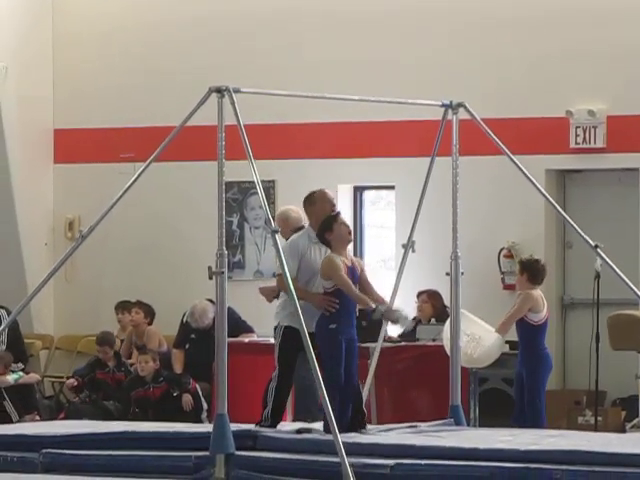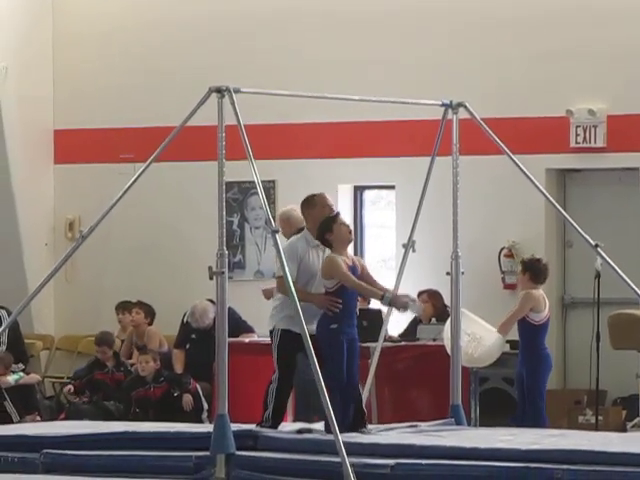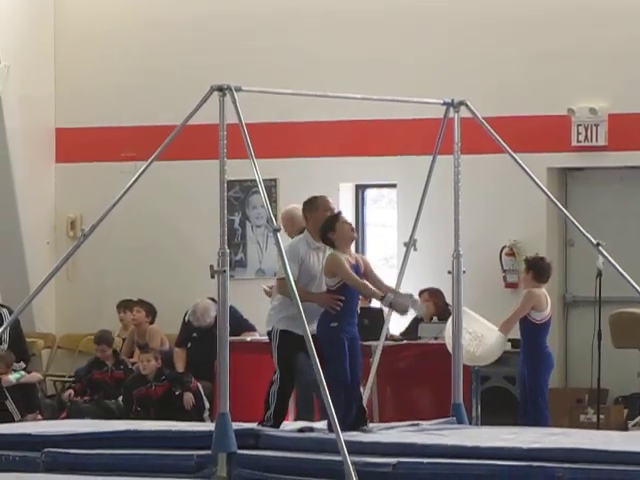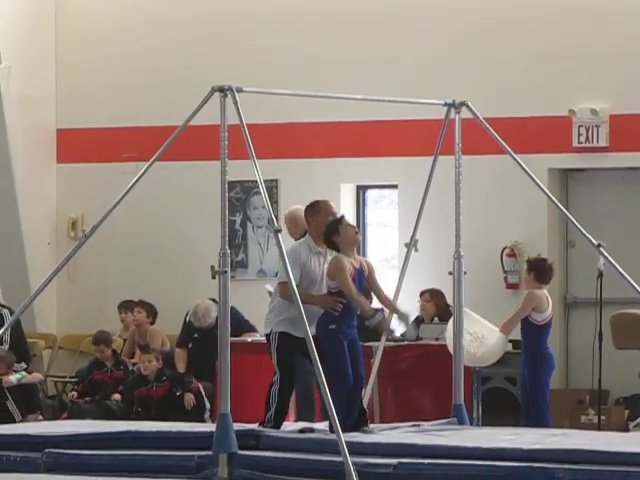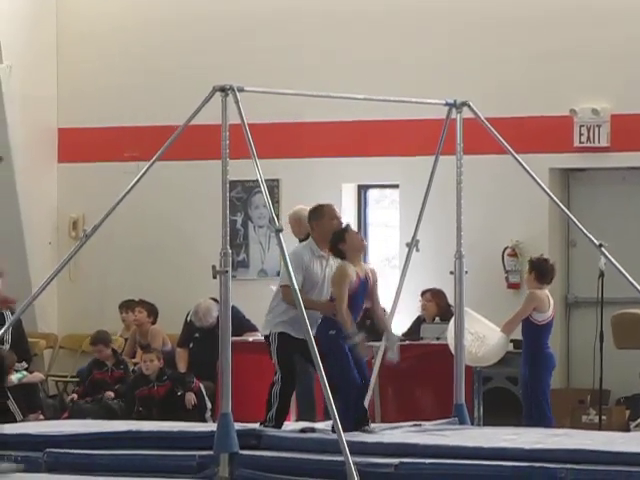
dt=0.1s
person 1, frame 1
right shoulder: (297, 244)
right elbow: (283, 281)
right wrist: (313, 298)
right hip: (293, 321)
right knee: (284, 375)
right ankle: (267, 424)
person 1, frame 2
right shoulder: (295, 246)
right elbow: (282, 285)
right wrist: (315, 298)
left hip: (319, 326)
right hip: (288, 324)
right knee: (284, 376)
right ankle: (267, 426)
person 1, frame 3
right shoulder: (296, 248)
right elbow: (283, 286)
right wrist: (316, 297)
left hip: (317, 326)
right hip: (286, 324)
right knee: (285, 376)
right ankle: (268, 425)
person 1, frame 4
right shoulder: (297, 252)
right elbow: (285, 290)
left wrist: (343, 300)
right wrist: (318, 300)
left hip: (314, 329)
right hip: (284, 327)
right knee: (285, 377)
right ankle: (269, 426)
person 1, frame 5
left shoulder: (336, 259)
right shoulder: (300, 255)
right elbow: (288, 294)
right wrist: (320, 307)
left hip: (313, 330)
right hip: (283, 327)
right knee: (286, 377)
right ankle: (270, 426)
person 2, frame 1
left shoulder: (356, 263)
right shoulder: (331, 263)
left elbow: (371, 292)
right elbow: (353, 293)
left wrist: (392, 310)
right wrist: (381, 312)
left hip: (349, 328)
right hip: (331, 328)
left knee: (350, 382)
right knee: (334, 381)
left ankle: (345, 428)
right ankle: (332, 431)
person 2, frame 2
left shoulder: (356, 262)
right shoulder: (332, 262)
left elbow: (375, 286)
right elbow: (357, 286)
left wrist: (399, 297)
right wrist: (389, 299)
left hip: (350, 328)
right hip: (332, 328)
left knee: (351, 382)
right knee: (337, 381)
left ankle: (345, 429)
right ankle: (333, 431)
person 2, frame 3
left shoulder: (360, 260)
right shoulder: (335, 259)
left elbow: (380, 284)
right elbow: (359, 285)
left wrist: (402, 297)
right wrist: (389, 301)
left hip: (351, 326)
right hip: (333, 327)
left knee: (354, 381)
right knee: (340, 380)
left ankle: (349, 426)
right ankle: (337, 430)
person 2, frame 4
left shoulder: (364, 264)
right shoulder: (339, 263)
left elbow: (380, 294)
right elbow: (352, 294)
left wrist: (400, 313)
right wrist: (375, 317)
left hip: (349, 327)
right hip: (331, 328)
left knee: (357, 381)
right knee: (343, 382)
left ankle: (353, 426)
right ankle: (339, 429)
person 2, frame 5
left shoulder: (370, 273)
right shoulder: (345, 271)
left elbow: (376, 309)
right elbow: (341, 309)
left wrist: (389, 336)
right wrist: (355, 338)
left hip: (347, 335)
right hip: (332, 334)
left knee: (363, 380)
right knee: (350, 382)
left ankle: (355, 425)
right ankle: (342, 429)
person 3, frame 1
left shoulder: (530, 296)
right shoulder: (523, 296)
left elbow: (507, 323)
right elbow: (507, 322)
left hip: (537, 361)
right hip: (525, 360)
left knee: (535, 411)
right knee: (520, 412)
person 3, frame 2
left shoulder: (531, 295)
right shoulder: (530, 296)
left elbow: (509, 322)
right elbow: (511, 323)
left hip: (537, 360)
right hip: (527, 359)
left knee: (536, 410)
right knee: (523, 411)
person 3, frame 3
left shoulder: (533, 294)
right shoulder: (537, 294)
left elbow: (511, 321)
right elbow: (513, 321)
left hip: (538, 359)
right hip: (529, 358)
left knee: (538, 408)
right knee: (526, 409)
person 3, frame 4
left shoulder: (534, 295)
right shoulder: (542, 296)
left elbow: (512, 322)
right elbow: (516, 322)
left hip: (538, 360)
right hip: (532, 359)
left knee: (539, 409)
right knee: (528, 409)
person 3, frame 5
left shoulder: (535, 295)
right shoulder: (544, 296)
left elbow: (513, 322)
right elbow: (518, 322)
left hip: (539, 360)
right hip: (533, 359)
left knee: (540, 408)
right knee: (530, 409)
